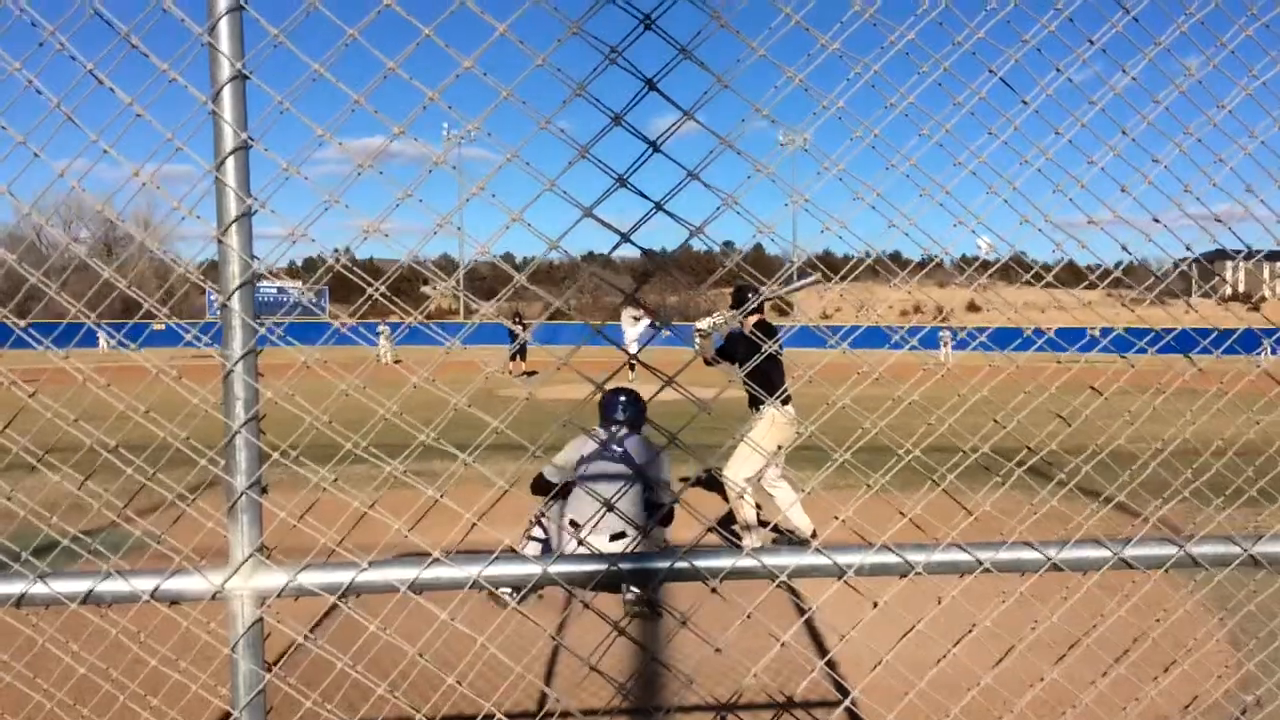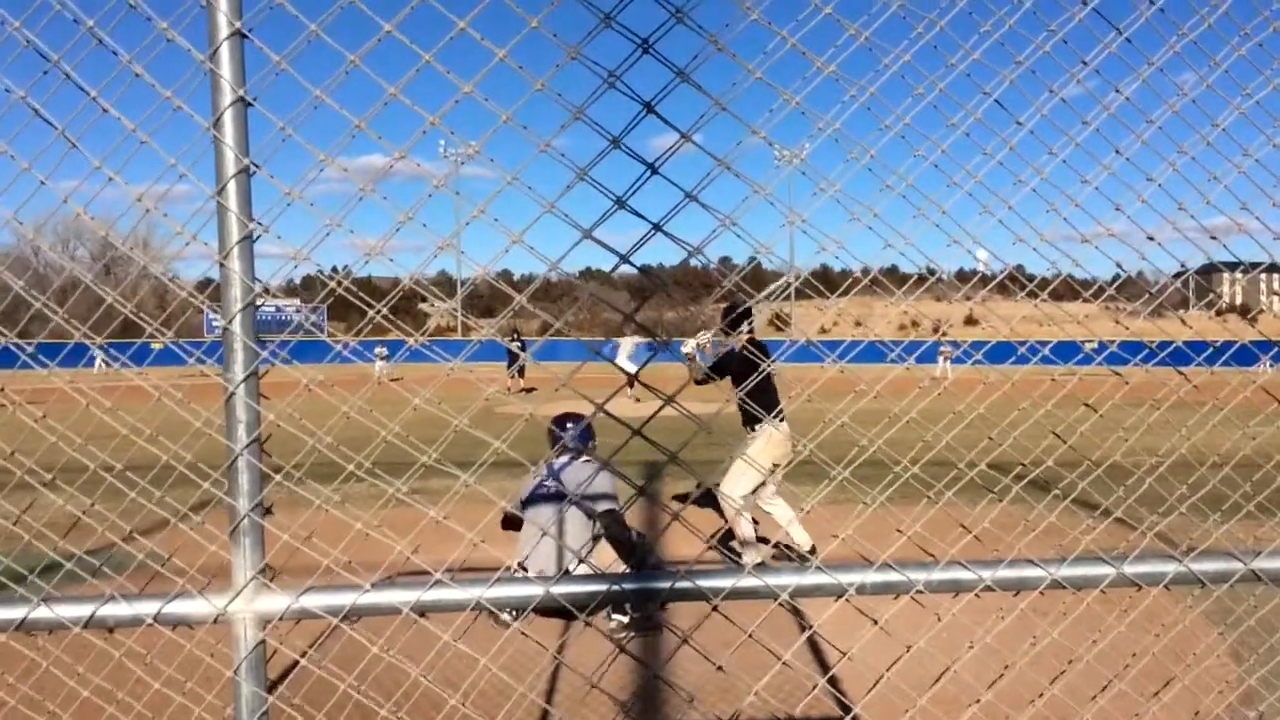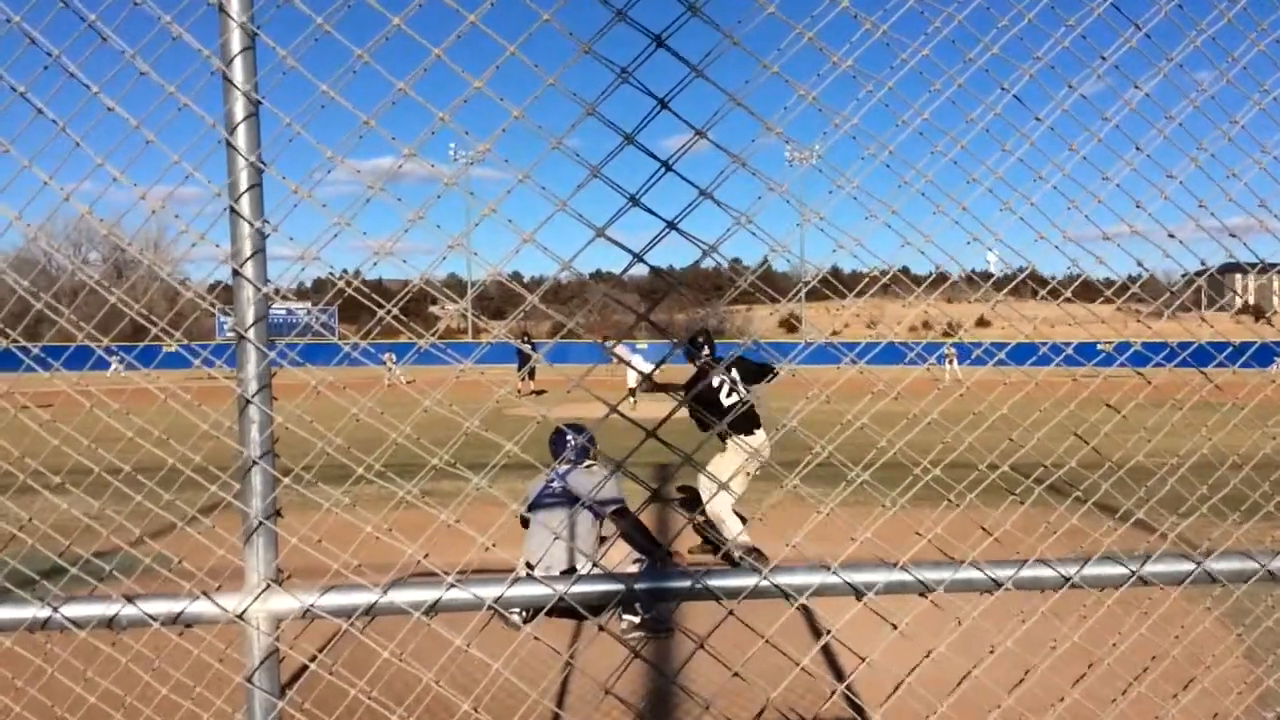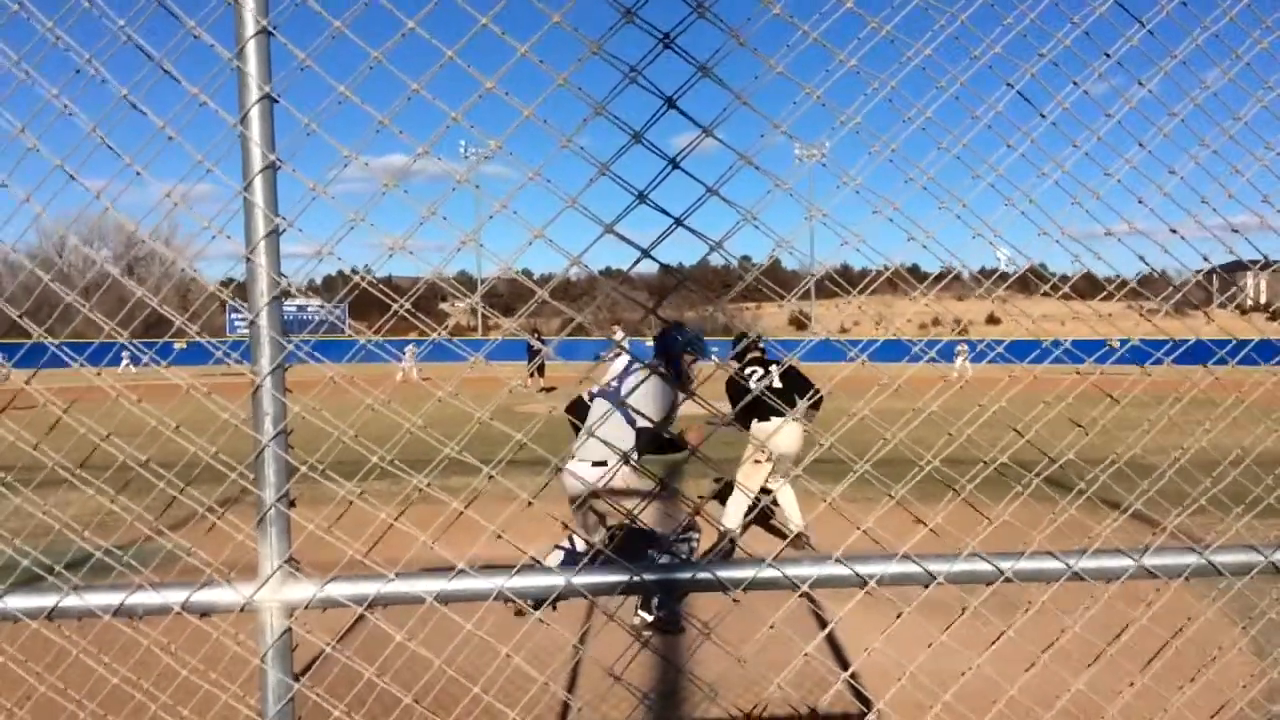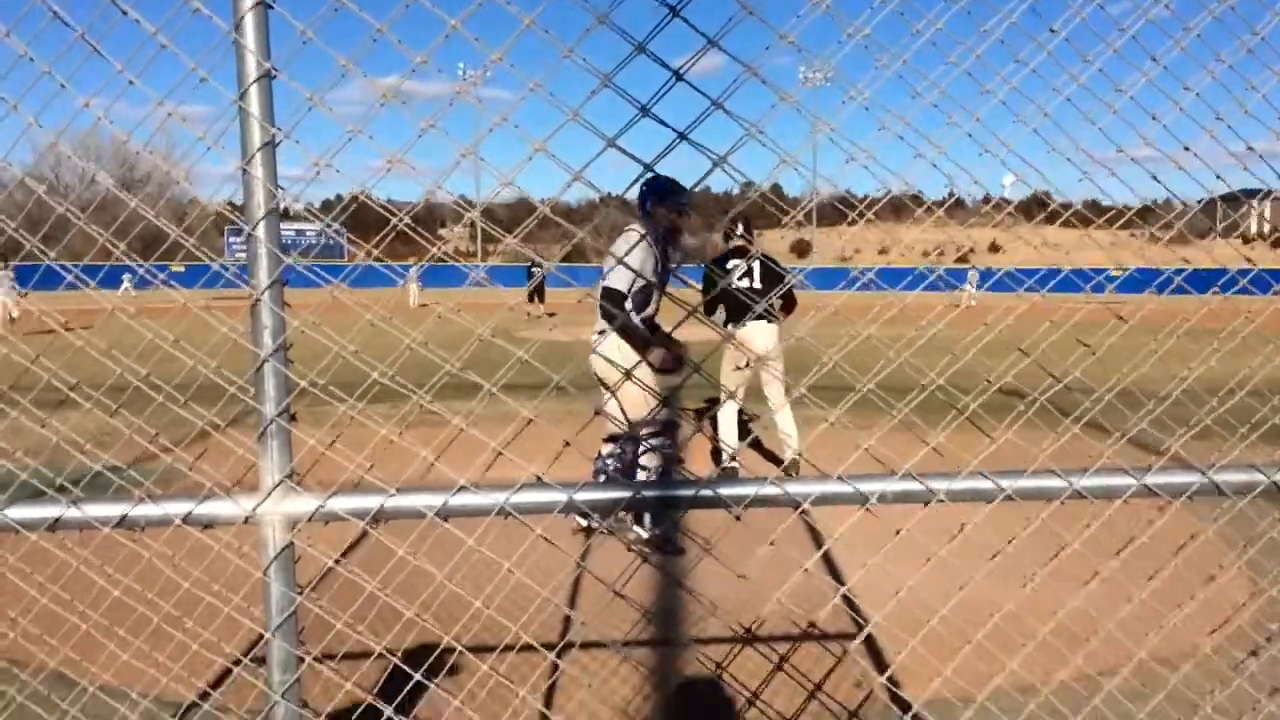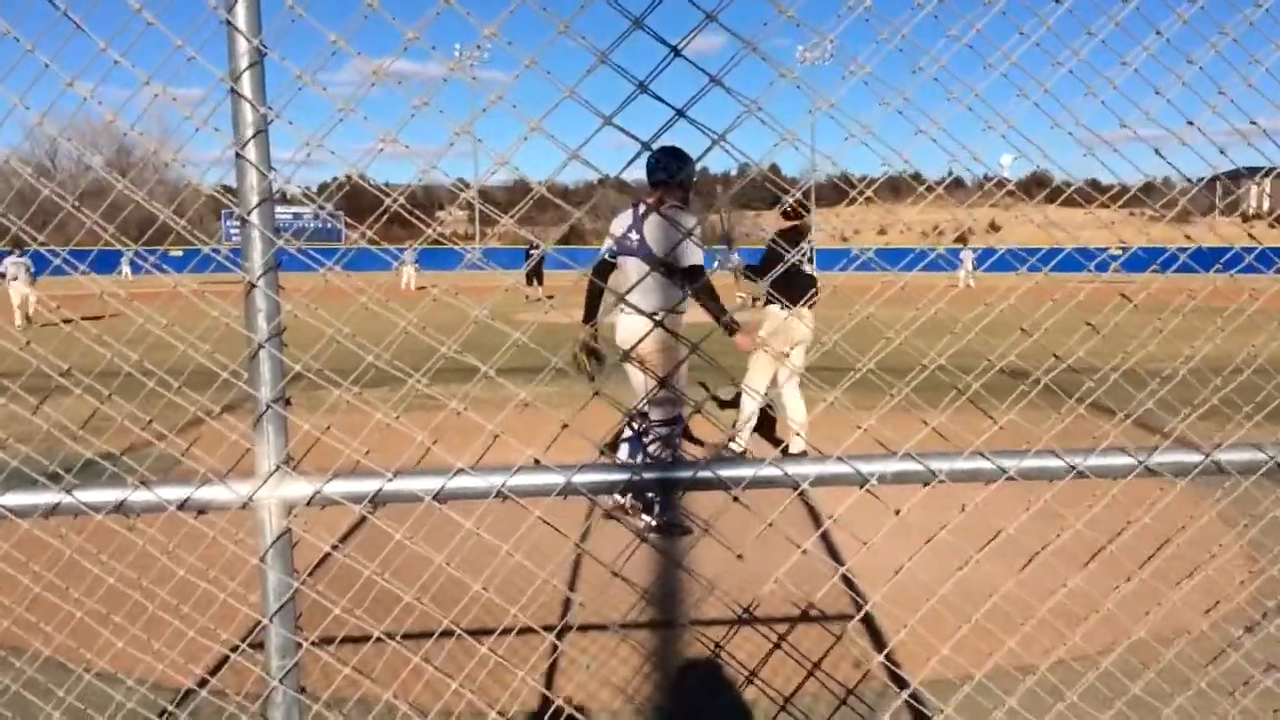
dt=0.7s
person 1, frame 1
left shoulder: (583, 443)
right shoulder: (651, 452)
left elbow: (538, 487)
right elbow: (664, 516)
left hip: (571, 546)
right hip: (620, 549)
left knee: (549, 513)
right knee: (655, 530)
left ankle: (513, 588)
right ankle: (636, 592)
person 1, frame 2
left shoulder: (537, 476)
right shoulder: (597, 473)
left elbow: (508, 522)
right elbow: (613, 527)
right wrist: (646, 573)
right knee: (632, 540)
right ankle: (624, 616)
person 1, frame 3
left shoulder: (539, 483)
right shoulder: (596, 475)
right elbow: (624, 522)
right wrist: (666, 554)
right knee: (646, 547)
right ankle: (637, 616)
person 1, frame 4
left shoulder: (629, 372)
right shoulder: (659, 383)
right elbow: (646, 442)
right wrist: (685, 441)
left hip: (575, 472)
right hip: (604, 476)
left knee: (588, 534)
right knee: (682, 528)
right ankle: (656, 613)
person 1, frame 5
left shoulder: (653, 244)
right shoulder: (636, 242)
right elbow: (610, 304)
left wrist: (662, 339)
right wrist: (652, 348)
left hip: (620, 349)
right hip: (621, 350)
left knee: (622, 433)
right knee: (658, 430)
left ankle: (594, 513)
right ankle: (648, 524)
person 1, frame 6
left shoulder: (625, 219)
right shoulder: (680, 220)
left elbow: (598, 275)
right elbow: (696, 284)
left wrist: (588, 324)
right wrist: (734, 330)
left hip: (626, 324)
right hip: (659, 329)
left knee: (643, 411)
right knee: (665, 419)
left ankle: (626, 489)
right ankle: (657, 510)
person 2, frame 1
left shoulder: (766, 332)
right shoulder: (745, 338)
left elbow: (737, 349)
right elbow: (712, 358)
left wrist: (724, 330)
right wrist: (704, 336)
left hip: (774, 417)
right hip: (768, 416)
left knee: (734, 474)
right knee: (770, 477)
left ankle: (753, 542)
right ankle: (805, 532)
person 2, frame 2
left shoulder: (752, 351)
right shoulder: (744, 353)
left elbow: (709, 374)
right elbow: (703, 376)
left wrist: (696, 353)
right wrist: (692, 357)
left hip: (769, 435)
right hip: (766, 434)
left knee: (729, 492)
right knee: (766, 495)
left ankle: (752, 558)
right ankle: (804, 547)
person 2, frame 3
left shoulder: (694, 385)
right shoulder: (734, 364)
left elbow: (705, 425)
right elbow: (770, 372)
left hip: (743, 445)
right hip: (755, 437)
left knee: (715, 500)
right knee: (709, 485)
left ankle: (748, 552)
person 2, frame 4
left shoulder: (735, 379)
right shoulder: (784, 367)
left elbow: (742, 418)
right elbow: (815, 397)
left wrist: (738, 421)
right wrist: (802, 421)
left hip: (764, 432)
right hip: (793, 432)
left knee: (742, 492)
right knee: (779, 480)
left ankle: (728, 534)
right ankle: (798, 532)
person 2, frame 5
left shoulder: (716, 265)
right shoulder: (769, 262)
left elbow: (709, 309)
right elbow: (790, 302)
left wrist: (719, 295)
left hip: (740, 334)
right hip: (769, 333)
left knee: (729, 402)
right knee: (778, 397)
left ankle: (730, 464)
right ankle: (792, 456)
person 2, frame 6
left shoulder: (783, 237)
right shoulder: (805, 241)
left elbow: (763, 273)
left wrist: (740, 267)
right wrist: (760, 298)
left hip: (781, 315)
right hip: (803, 318)
left knee: (754, 385)
right knee: (790, 384)
left ankle: (737, 445)
right ankle: (797, 447)
